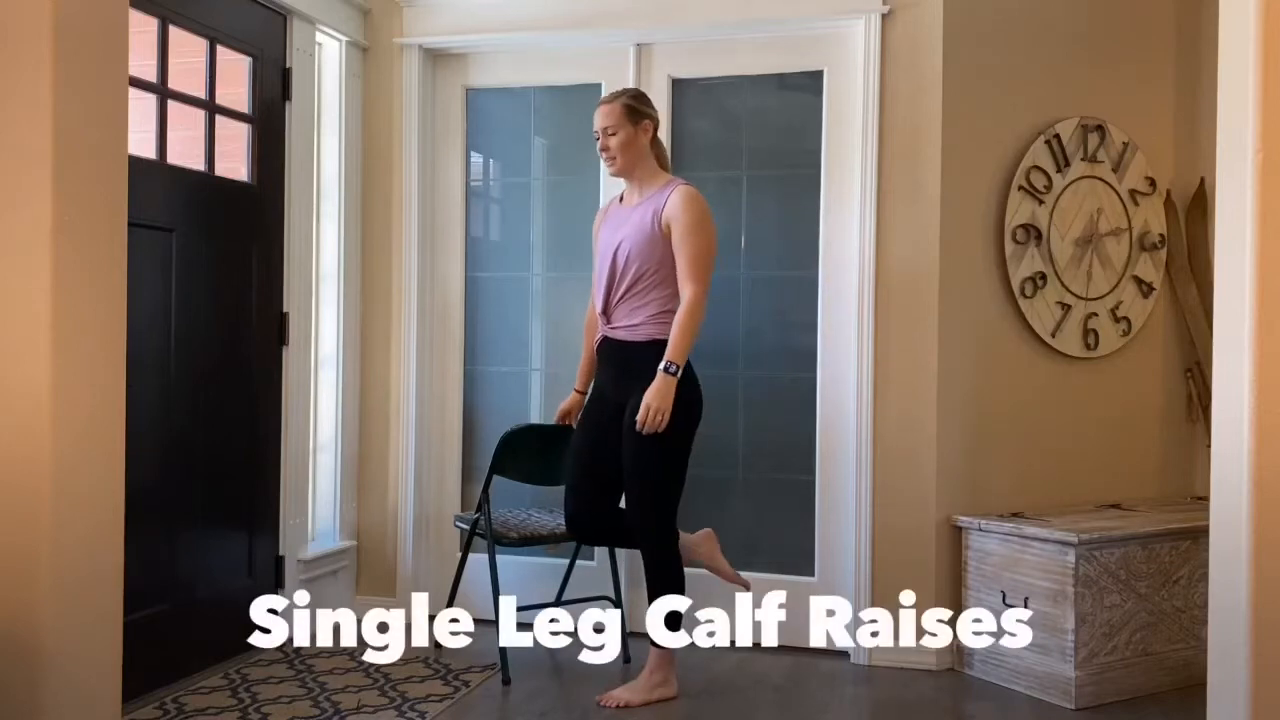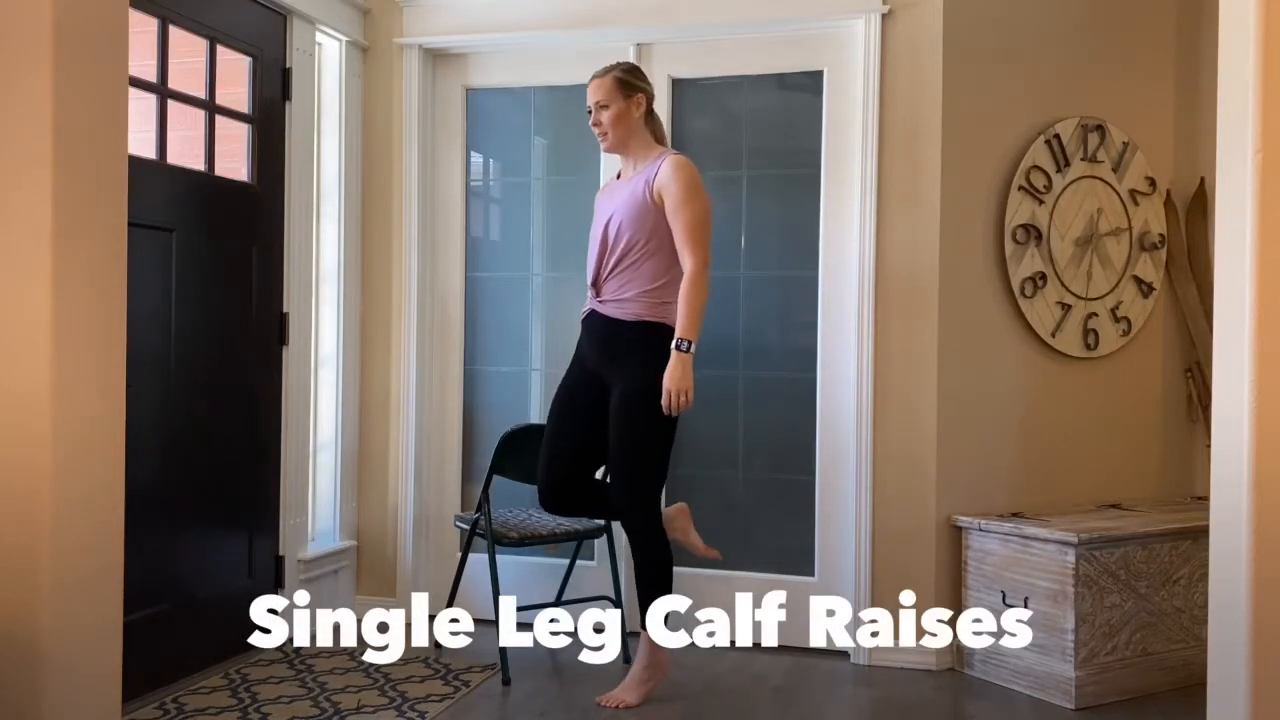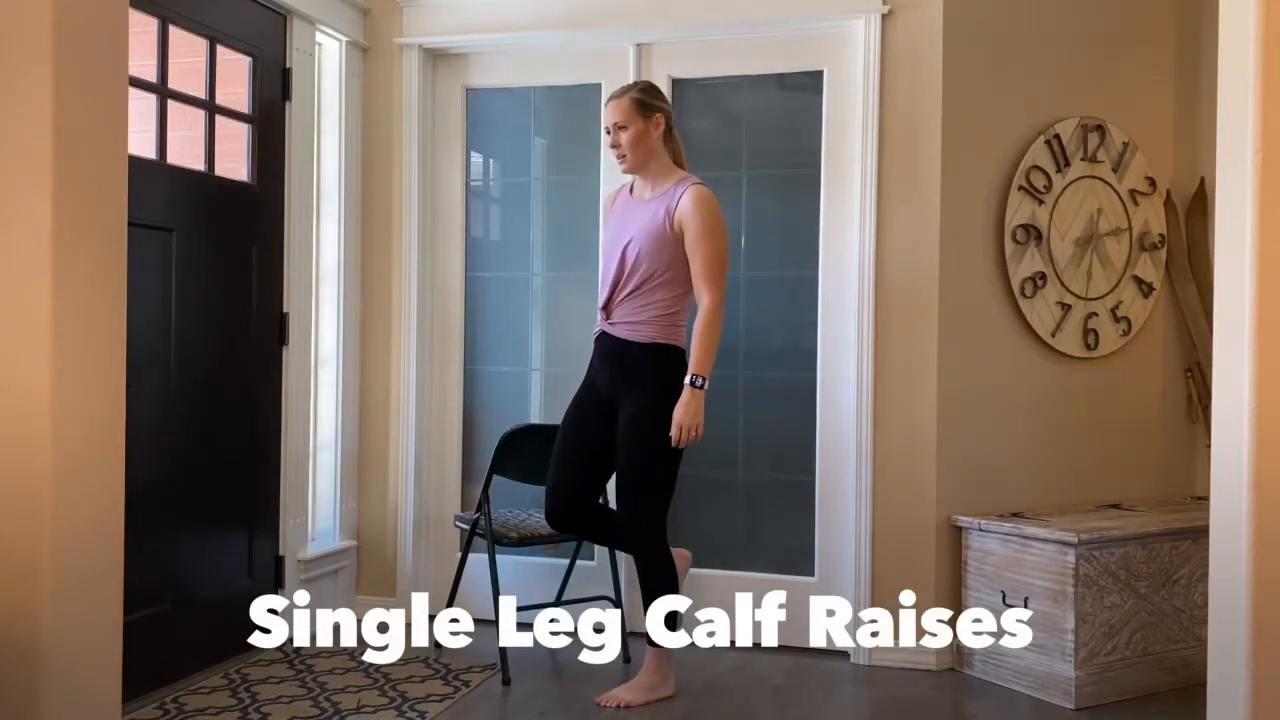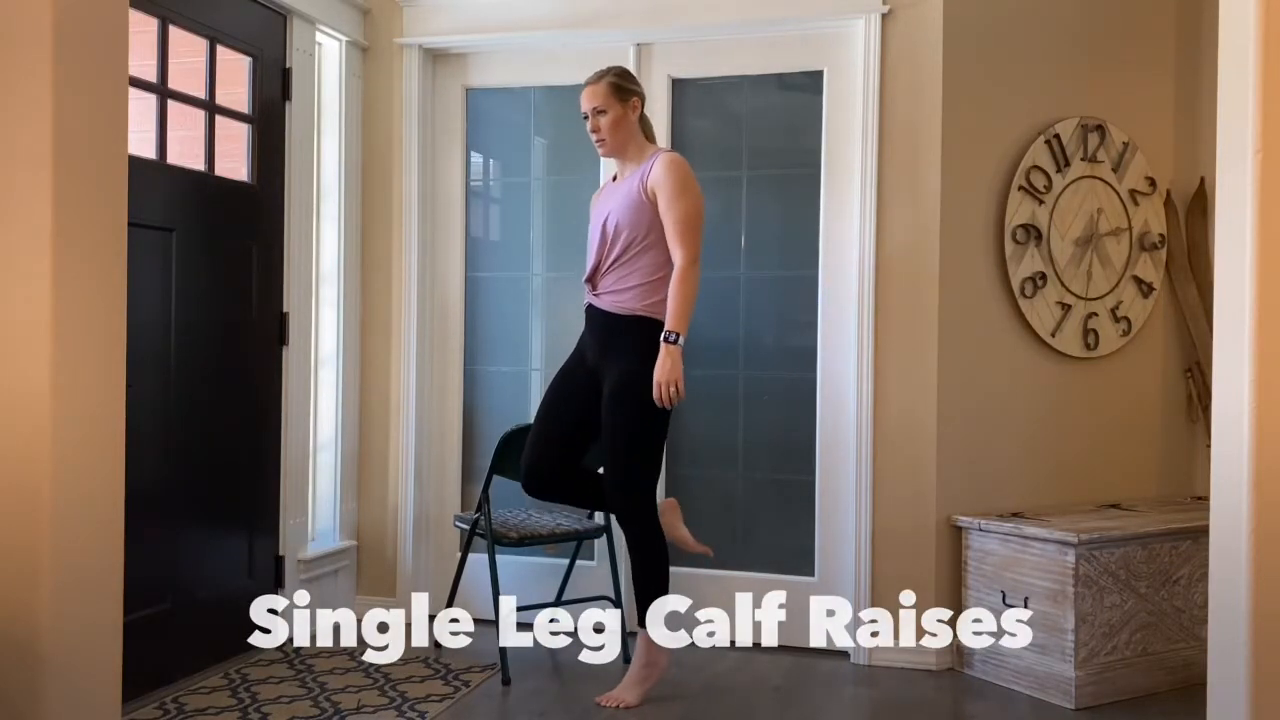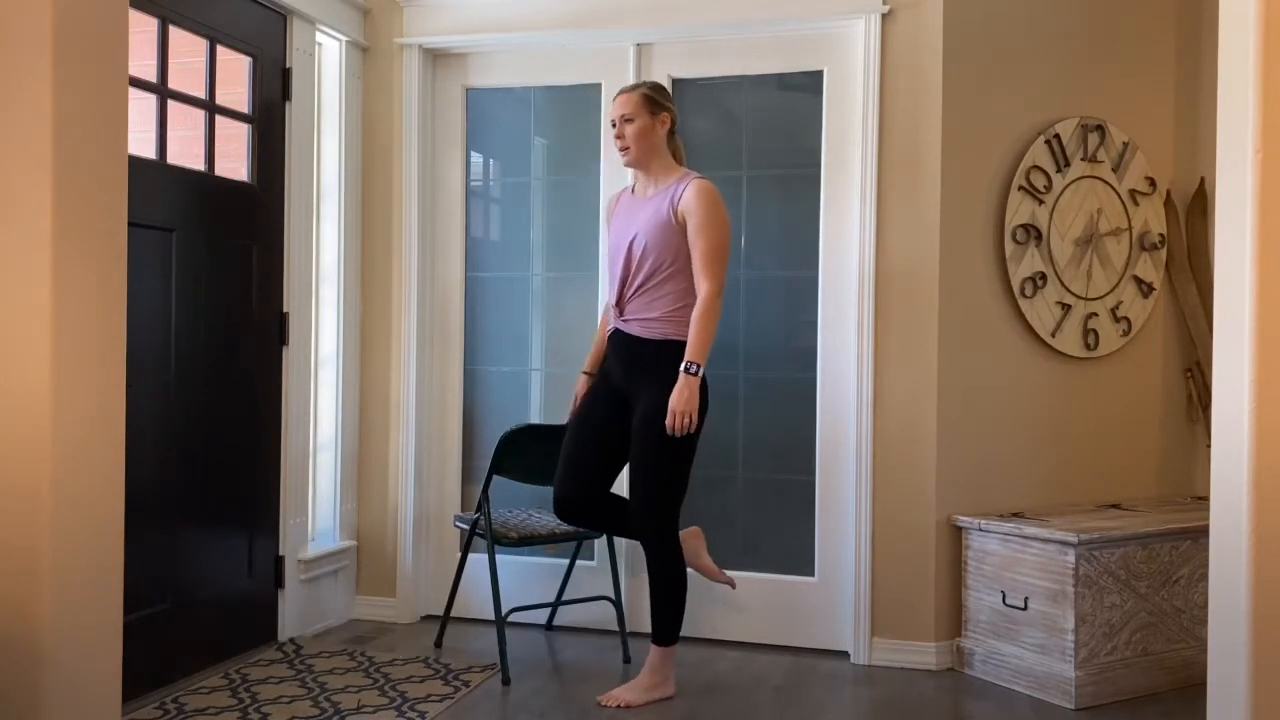
dt=1s
person 1, frame 1
left shoulder: (682, 202)
right shoulder: (607, 214)
left elbow: (693, 297)
left wrist: (667, 377)
right wrist: (581, 387)
left hip: (657, 375)
right hip: (613, 376)
left knee: (650, 521)
right knee: (584, 514)
left ankle: (661, 672)
right ankle: (692, 546)
person 1, frame 2
left shoulder: (672, 172)
right shoulder: (608, 188)
left elbow: (695, 269)
left wrist: (681, 353)
left hip: (643, 350)
right hip: (593, 346)
left knee: (633, 505)
right knee: (557, 487)
left ankle: (652, 658)
right ankle: (667, 518)
person 1, frame 3
left shoulder: (692, 201)
right shoulder: (615, 201)
left elbow: (709, 304)
left wrist: (695, 389)
left hip: (654, 372)
right hip: (604, 365)
left knee: (639, 519)
right knee: (564, 506)
left ankle: (658, 671)
right ankle: (666, 560)
person 1, frame 4
left shoulder: (666, 168)
right shoulder: (603, 192)
left elbow: (686, 262)
left wrist: (671, 344)
left hip: (639, 344)
right hip: (594, 342)
left knee: (629, 499)
right knee: (540, 471)
left ankle: (650, 655)
right ankle: (657, 513)
person 1, frame 5
left shoulder: (695, 194)
right shoulder: (618, 203)
left elbow: (709, 293)
left wrist: (690, 376)
right wrist: (588, 372)
left hip: (666, 367)
right hip: (618, 366)
left knee: (651, 518)
right knee: (573, 499)
left ankle: (659, 672)
right ankle: (682, 543)
